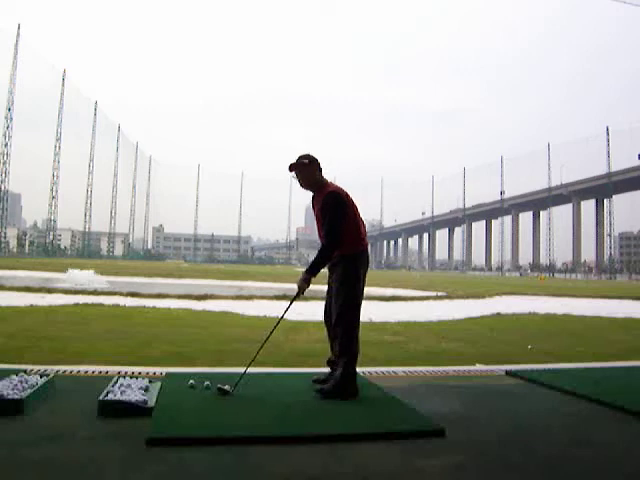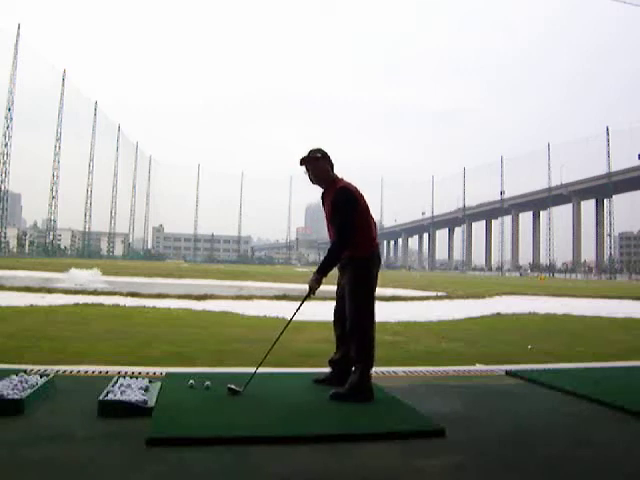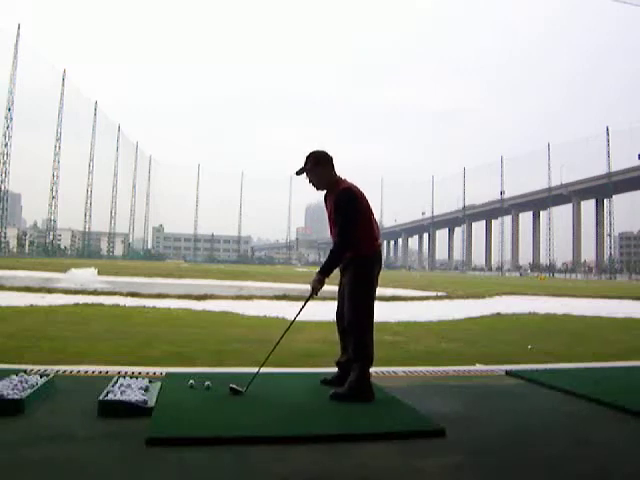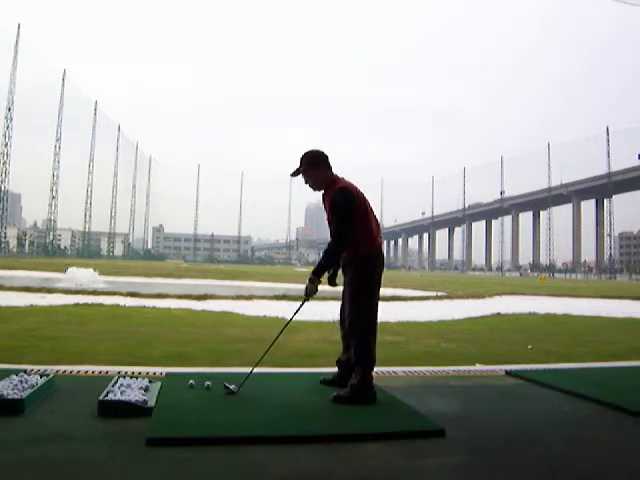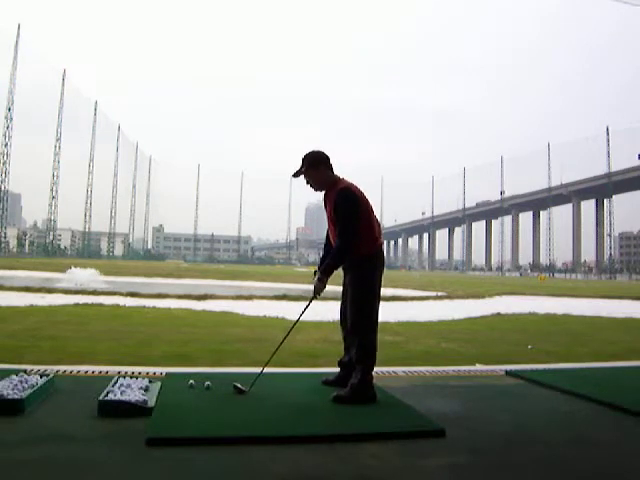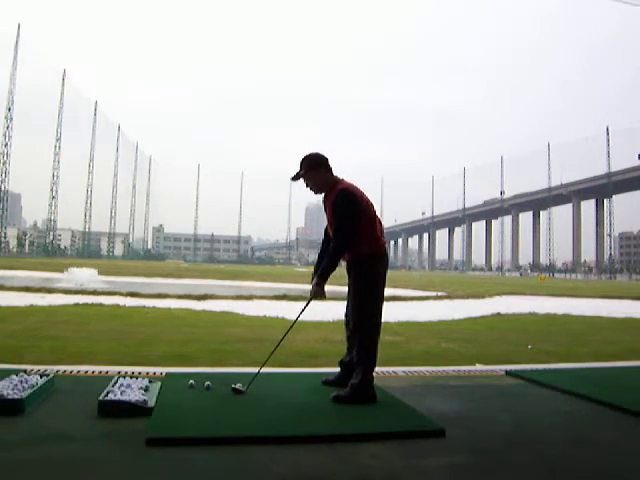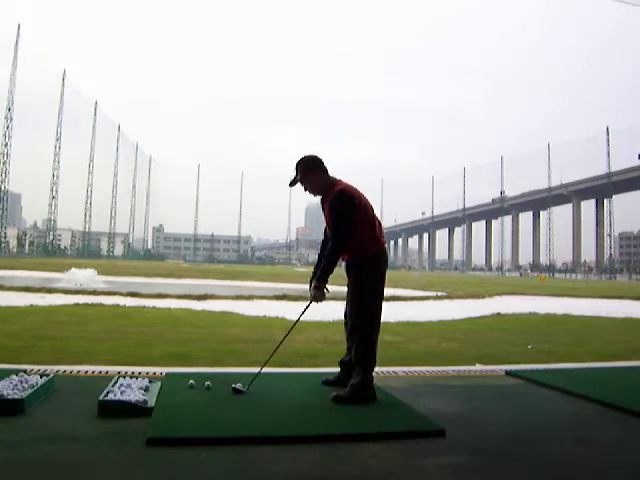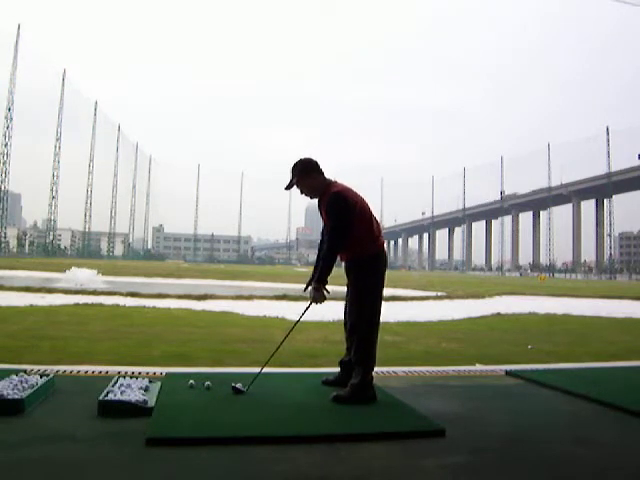
dt=0.5s
person 1, frame 1
left shoulder: (332, 197)
right shoulder: (320, 197)
left elbow: (331, 241)
left wrist: (309, 273)
right wrist: (313, 271)
left hip: (351, 260)
right hip: (341, 260)
left knee: (344, 318)
right knee: (332, 316)
left ankle: (346, 380)
right ankle: (338, 371)
person 1, frame 2
left shoulder: (343, 193)
right shoulder: (330, 194)
left elbow: (341, 239)
left wrist: (320, 273)
right wrist: (324, 271)
left hip: (361, 260)
right hip: (351, 261)
left knee: (359, 320)
right knee: (342, 317)
left ankle: (360, 382)
right ankle: (341, 370)
person 1, frame 3
left shoulder: (346, 195)
right shoulder: (333, 195)
left elbow: (344, 240)
left wrist: (322, 273)
right wrist: (328, 270)
left hip: (363, 260)
right hip: (352, 261)
left knee: (357, 319)
right knee: (345, 318)
left ankle: (360, 382)
right ankle: (347, 372)
person 1, frame 4
left shoulder: (341, 195)
right shoulder: (334, 193)
left elbow: (339, 241)
left wrist: (315, 275)
right wrist: (334, 268)
left hip: (365, 261)
right hip: (356, 260)
left knee: (360, 321)
right knee: (348, 318)
left ankle: (363, 385)
right ankle: (348, 370)
person 1, frame 5
left shoulder: (345, 195)
right shoulder: (333, 194)
left elbow: (346, 241)
right elbow: (334, 236)
left wrist: (325, 274)
right wrist: (321, 268)
left hip: (366, 261)
right hip: (356, 261)
left knee: (360, 322)
right knee: (348, 319)
left ankle: (362, 385)
right ankle: (349, 372)
person 1, frame 6
left shoulder: (344, 196)
right shoulder: (333, 196)
left elbow: (340, 242)
right elbow: (330, 238)
left wrist: (322, 278)
right wrist: (317, 272)
left hip: (369, 261)
right hip: (360, 261)
left knee: (364, 322)
right knee: (353, 320)
left ankle: (362, 385)
right ankle: (349, 372)
person 1, frame 7
left shoulder: (341, 197)
right shoulder: (331, 197)
left elbow: (337, 244)
right elbow: (329, 239)
left wrist: (321, 280)
right wrist: (316, 275)
left hip: (369, 261)
right hip: (359, 260)
left knee: (362, 321)
right knee: (353, 319)
left ankle: (363, 385)
right ankle: (349, 372)
person 1, frame 8
left shoulder: (336, 198)
right shoulder: (329, 198)
left elbow: (333, 244)
right elbow: (326, 241)
left wrist: (320, 282)
right wrist: (316, 277)
left hip: (367, 261)
right hip: (359, 261)
left knee: (362, 322)
right knee: (352, 319)
left ankle: (362, 385)
right ankle: (349, 372)
